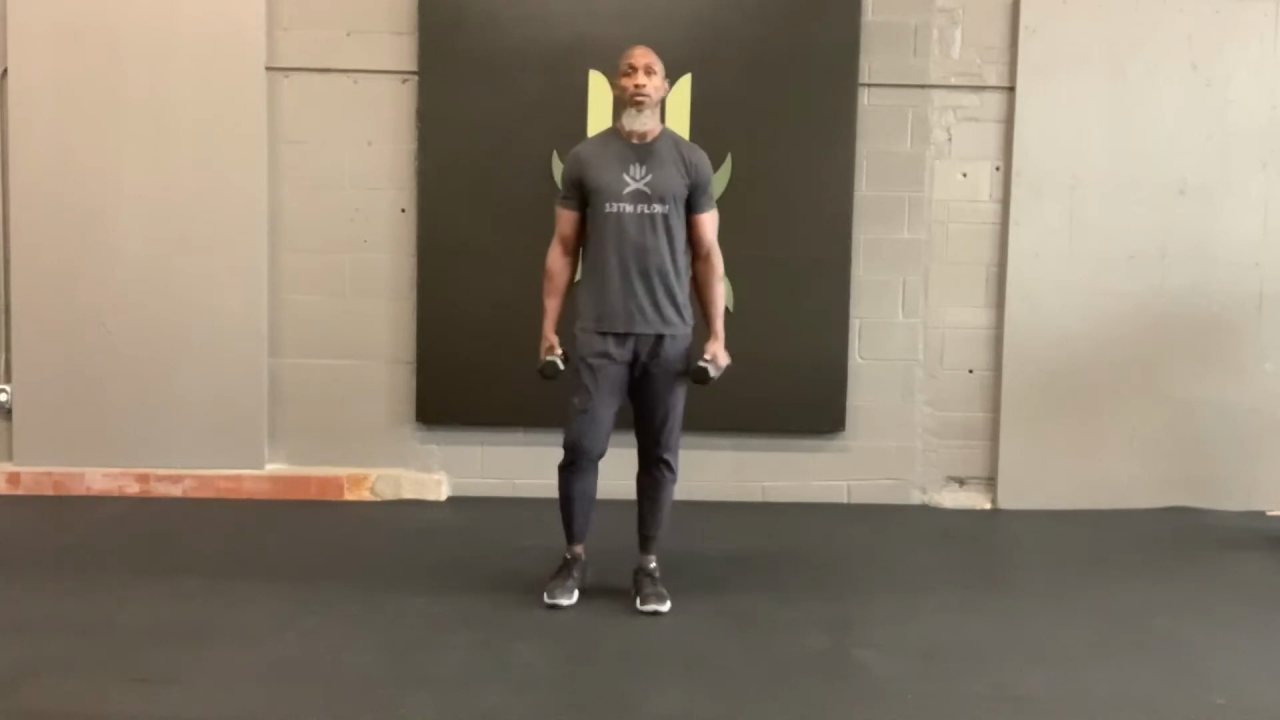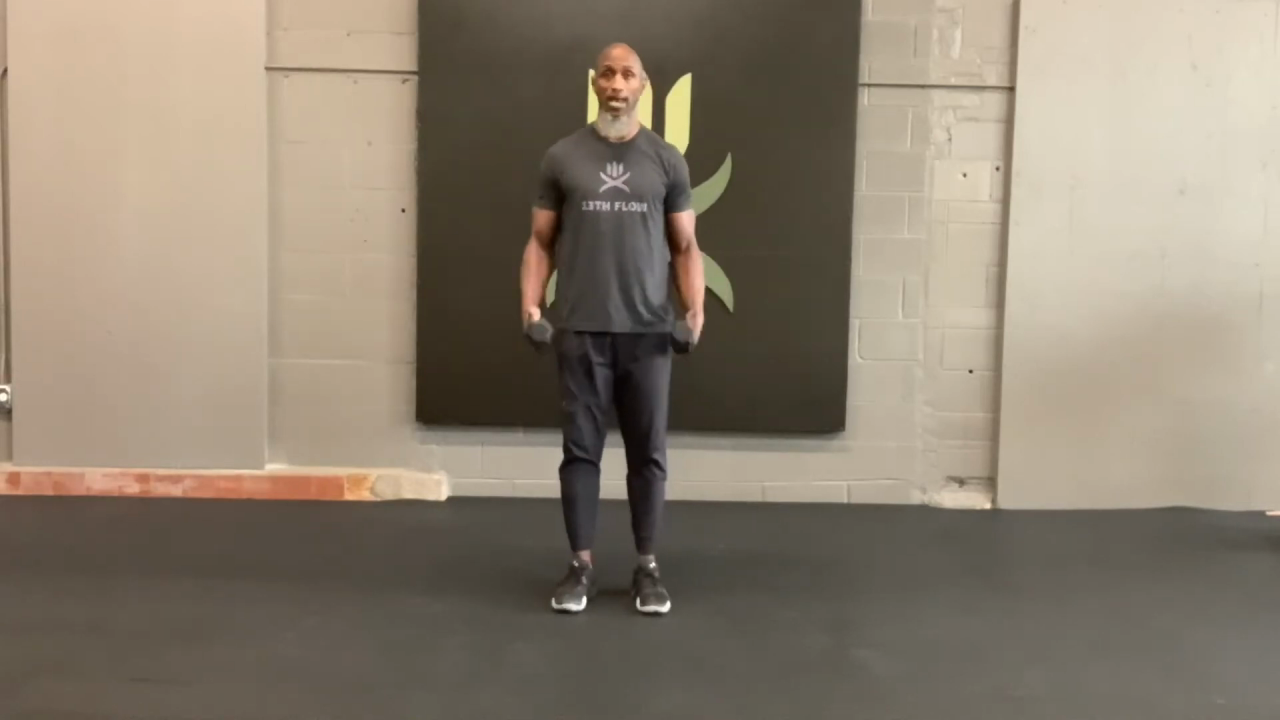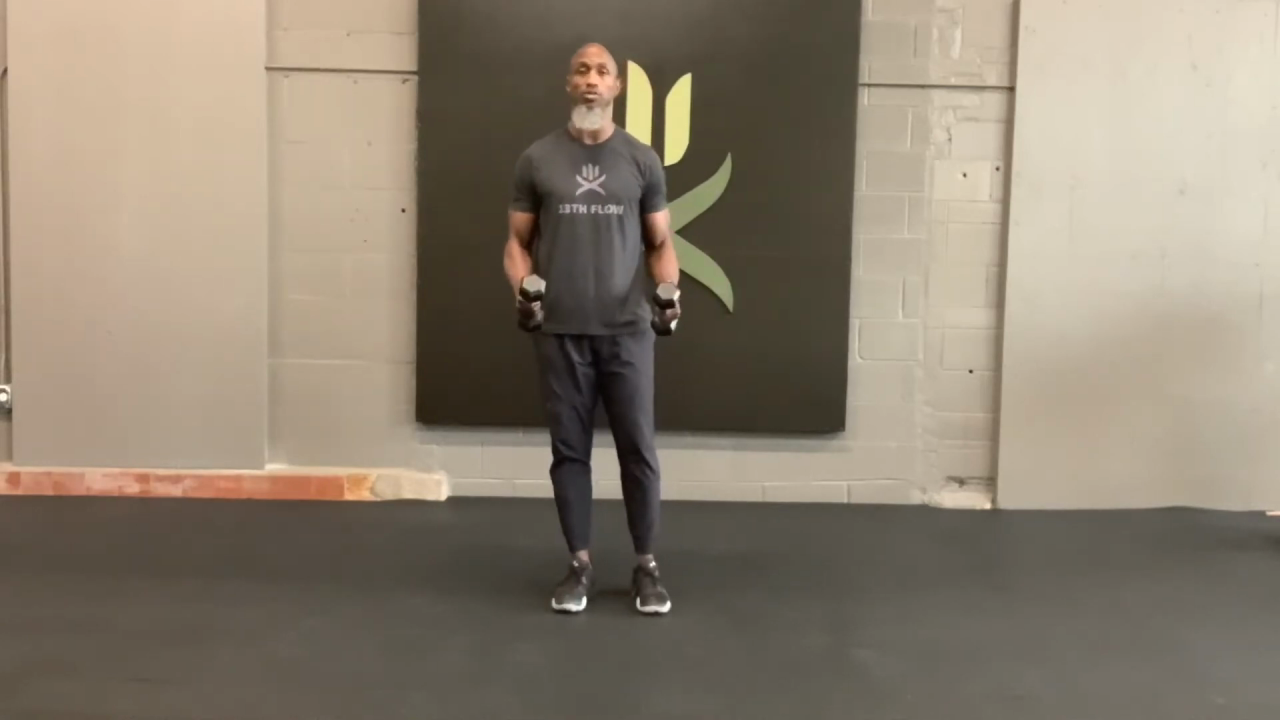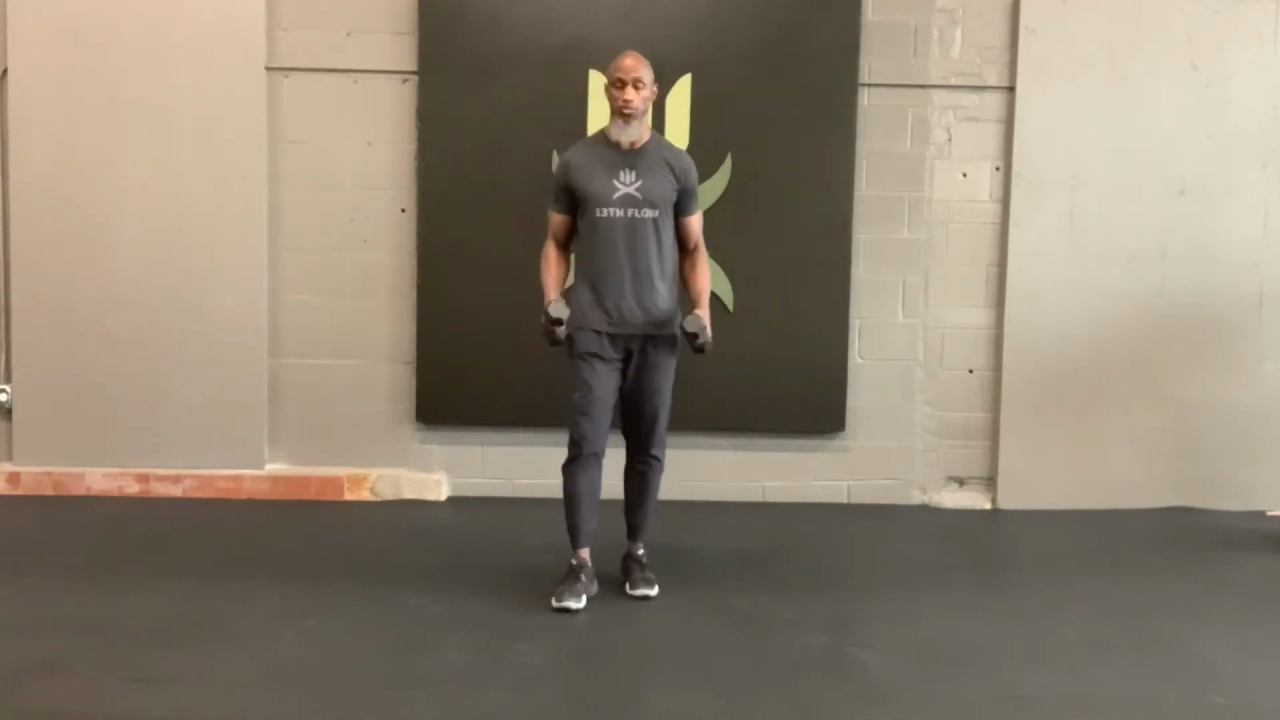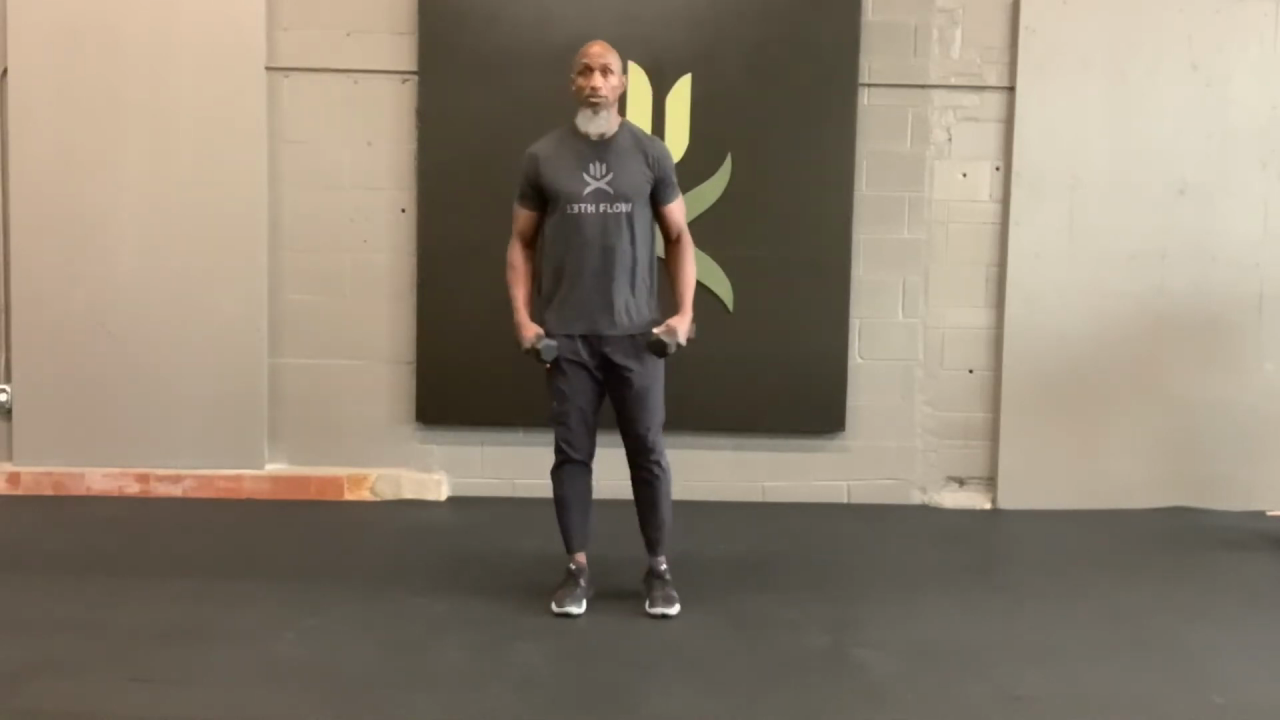
dt=1s
person 1, frame 1
left shoulder: (690, 161)
right shoulder: (586, 158)
left elbow: (707, 253)
right elbow: (563, 248)
left wrist: (716, 335)
right wrist: (548, 326)
left hip: (668, 333)
right hip: (600, 331)
left knee: (659, 454)
right knee: (582, 447)
left ankle: (647, 565)
right ankle: (574, 558)
person 1, frame 2
left shoulder: (667, 160)
right shoulder: (563, 157)
left elbow: (686, 245)
right elbow: (540, 241)
left wrist: (694, 307)
right wrist: (530, 302)
left hip: (646, 332)
right hip: (580, 331)
left knee: (647, 452)
right knee: (580, 449)
left ankle: (646, 566)
right ankle: (581, 564)
person 1, frame 3
left shoulder: (642, 160)
right shoulder: (537, 159)
left elbow: (660, 242)
right elbow: (519, 240)
left wrist: (668, 289)
right wrist: (521, 285)
left hip: (627, 330)
right hip: (561, 331)
left knee: (638, 449)
right knee: (569, 451)
left ankle: (646, 566)
right ankle: (580, 564)
person 1, frame 4
left shoulder: (677, 165)
right shoulder: (576, 162)
left elbow: (693, 248)
right elbow: (557, 243)
left wrist: (701, 309)
right wrist: (552, 301)
left hip: (656, 330)
right hip: (593, 329)
left knee: (647, 448)
right knee: (585, 444)
left ankle: (636, 553)
right ankle: (581, 565)
person 1, frame 5
left shoulder: (650, 154)
right shoulder: (542, 157)
left elbow: (679, 237)
right elbow: (522, 243)
left wrist: (684, 311)
right wrist: (523, 317)
left hip: (636, 332)
right hip: (567, 333)
left knee: (647, 452)
right knee: (572, 452)
left ankle: (658, 567)
right ankle: (577, 568)
